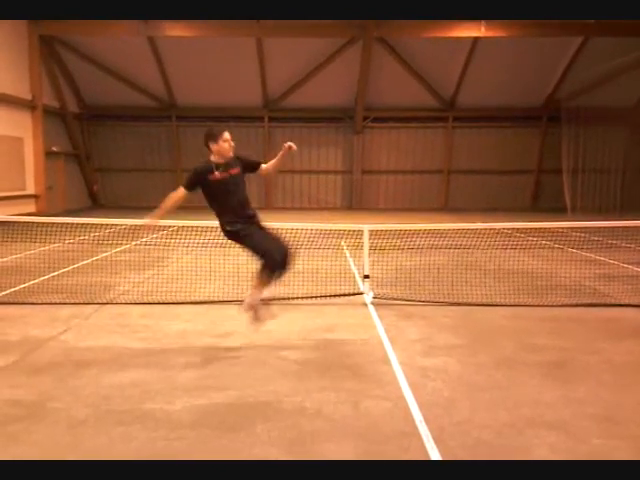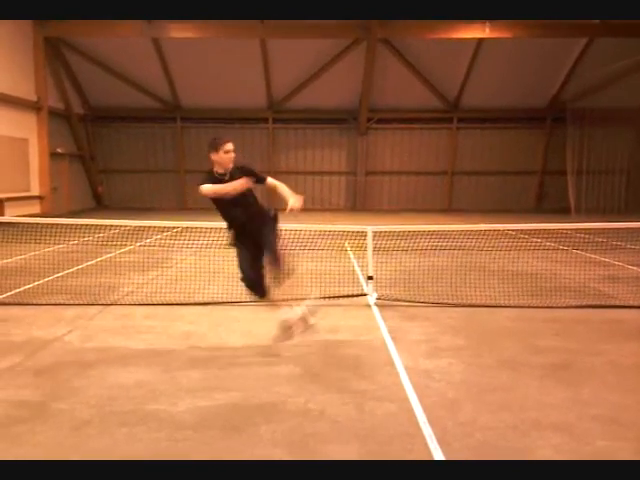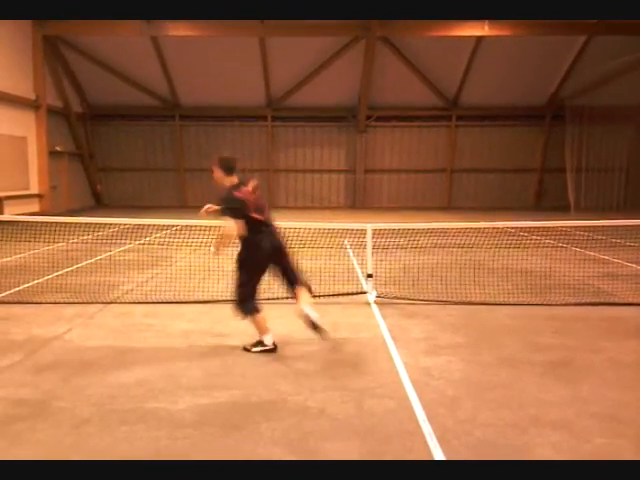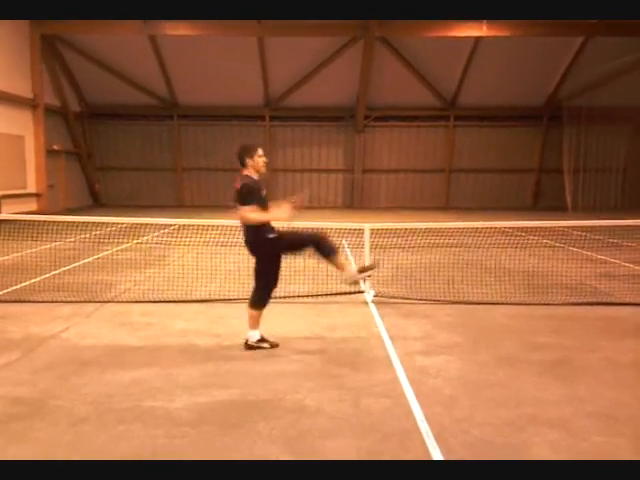
dt=0.3s
person 1, frame 1
left shoulder: (237, 161)
right shoulder: (202, 171)
left elbow: (266, 168)
right elbow: (178, 194)
left wrist: (284, 152)
right wrist: (155, 216)
left hip: (249, 220)
right hip: (233, 226)
left knee: (282, 253)
right knee: (274, 257)
left ankle: (255, 296)
right ankle: (254, 297)
person 1, frame 2
left shoulder: (243, 170)
right shoulder: (209, 178)
left elbow: (274, 183)
right elbow: (208, 190)
left wrist: (290, 197)
right wrist: (232, 187)
left hip: (262, 223)
right hip: (243, 235)
left knee: (271, 253)
right knee: (251, 278)
person 1, frame 3
left shoulder: (231, 197)
right shoulder: (249, 187)
left elbow: (235, 230)
left wrist: (220, 243)
right wrist: (218, 208)
left hip: (254, 248)
right hip: (272, 241)
left knee: (245, 297)
right knee: (294, 280)
left ankle: (267, 340)
right ankle: (308, 311)
person 1, frame 4
left shoulder: (248, 182)
right shoulder: (248, 184)
right elbow: (246, 216)
left wrist: (274, 208)
right wrist: (273, 215)
left hip: (261, 239)
right hip: (264, 239)
left knee: (264, 287)
